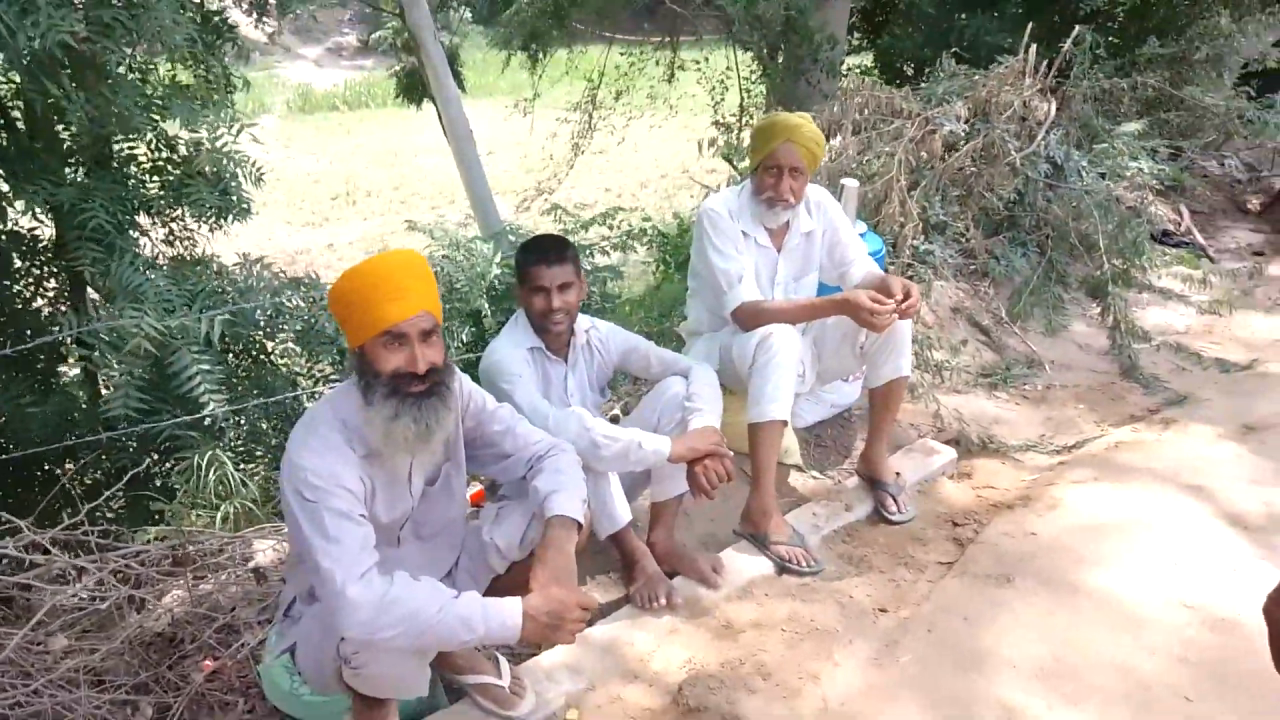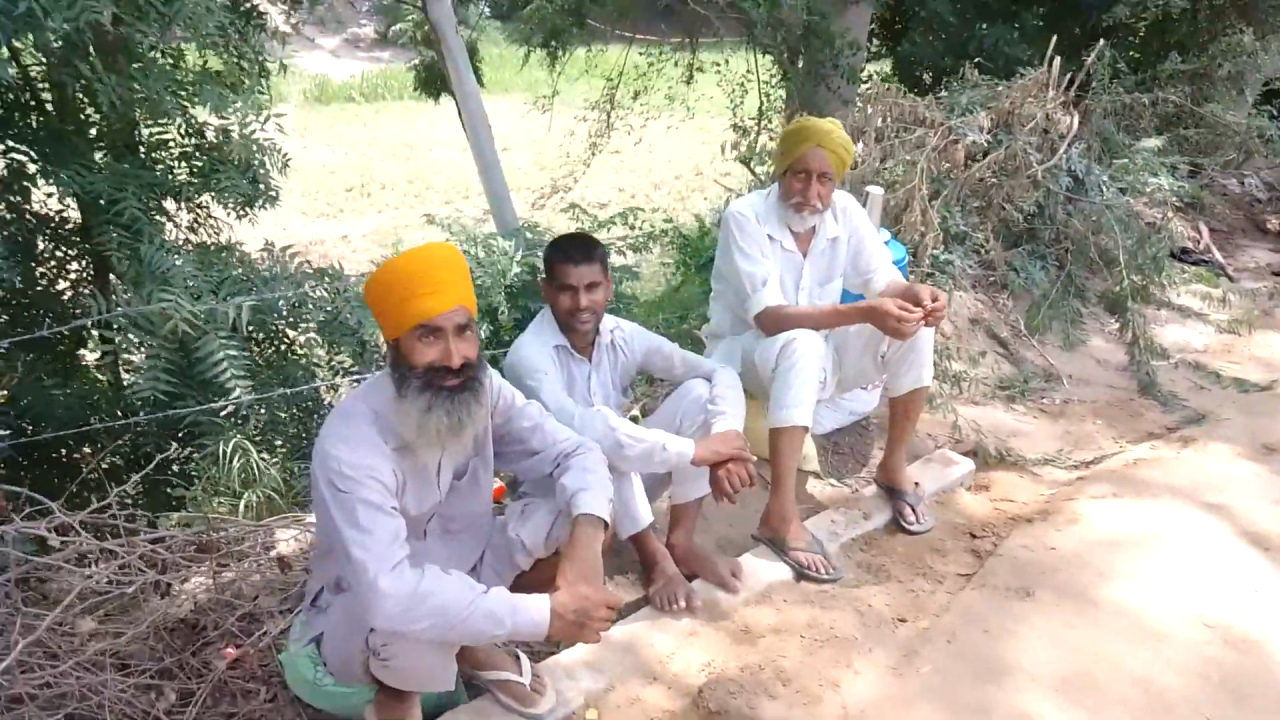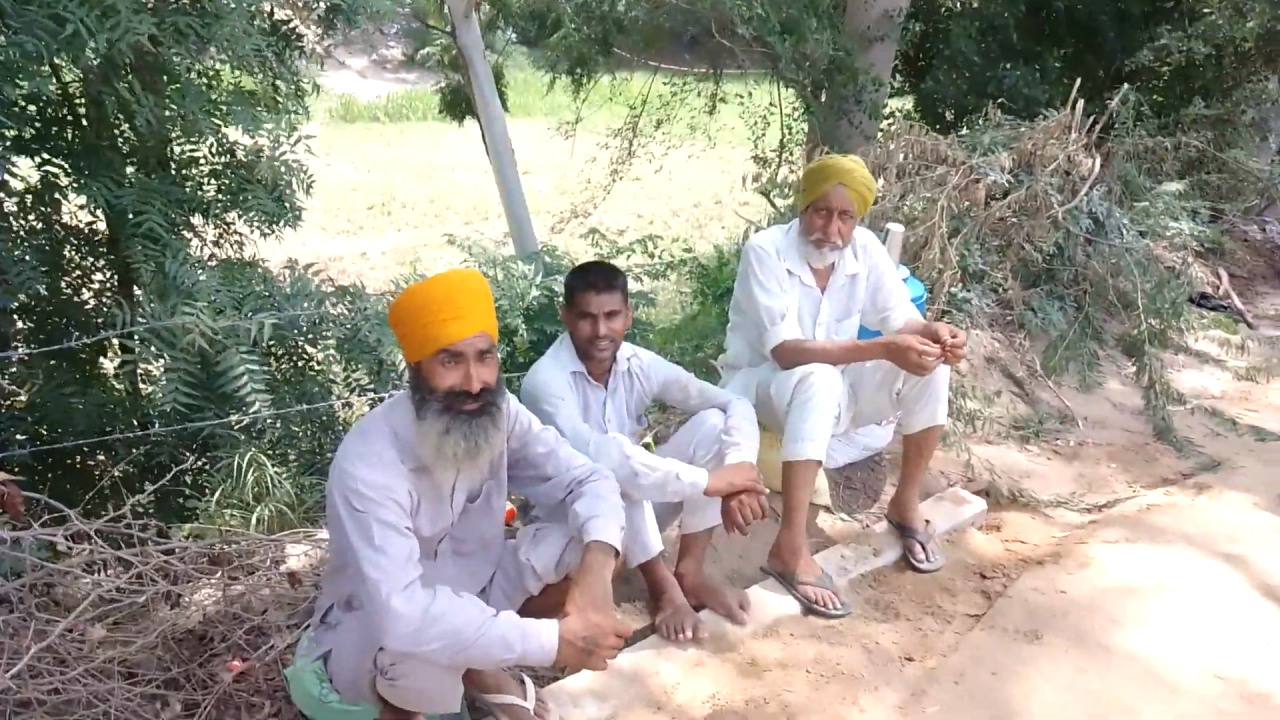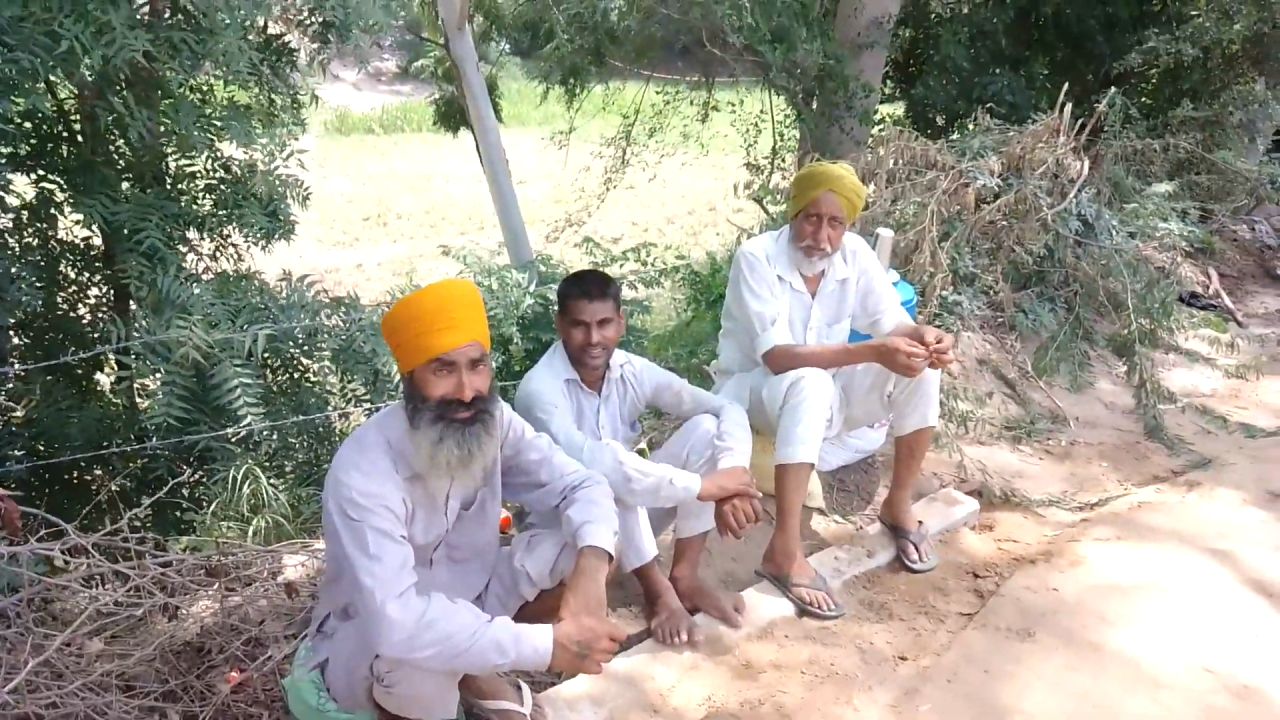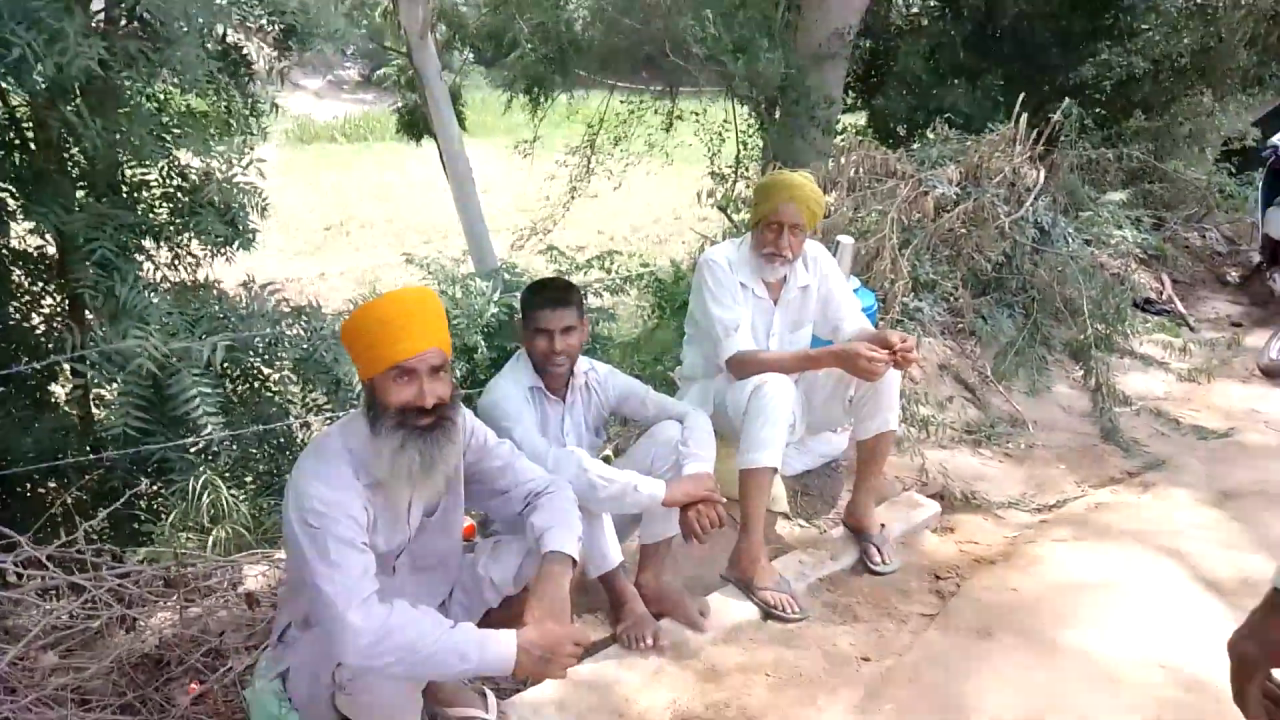
dt=0.3s
person 1, frame 1
left shoulder: (819, 204)
right shoulder: (718, 214)
left elbow: (860, 273)
right elbow: (745, 313)
left wrist: (888, 284)
right wrist: (839, 305)
left hip: (795, 346)
right hip: (723, 348)
left knee: (891, 316)
right knee: (779, 340)
left ankle: (875, 457)
right ankle: (761, 510)
person 1, frame 2
left shoulder: (845, 211)
right shoulder: (745, 216)
left elbow: (882, 282)
right elbow: (769, 317)
left wrist: (913, 293)
right wrist: (864, 313)
left hip: (816, 352)
right hip: (745, 351)
left knee: (914, 326)
right knee: (801, 345)
left ankle: (894, 466)
right ankle: (780, 515)
person 1, frame 3
left shoulder: (866, 247)
right shoulder: (765, 250)
left elbow: (901, 320)
right elbow: (786, 351)
left wrist: (933, 332)
right wrist: (884, 349)
left hip: (830, 388)
right hip: (760, 384)
left knee: (929, 364)
right knee: (819, 380)
left ankle: (906, 503)
right ankle: (790, 548)
person 1, frame 4
left shoulder: (855, 253)
right shoulder: (757, 256)
left elbow: (892, 323)
right elbow: (777, 356)
left wrist: (922, 335)
right wrist: (872, 351)
left hip: (822, 390)
right hip: (752, 388)
left knee: (921, 367)
right knee: (810, 383)
left ankle: (899, 504)
right ankle: (784, 551)
person 1, frame 5
left shoulder: (816, 260)
right shoulder: (718, 264)
left elbow: (852, 329)
right elbow: (740, 362)
left wrist: (883, 339)
right wrist: (834, 357)
left hip: (785, 397)
right hip: (717, 395)
left knee: (881, 371)
right knee: (772, 390)
left ankle: (861, 508)
right ankle: (749, 555)
person 2, frame 1
left shoulder: (449, 390)
right shoulder: (319, 451)
left elbow: (549, 455)
right elbow: (359, 605)
left wrist: (560, 540)
right wrist: (517, 617)
left hip: (439, 577)
right hip: (337, 622)
left knee: (550, 513)
right knee: (386, 632)
left ankle: (452, 647)
person 2, frame 2
left shoulder: (479, 389)
right shoulder: (352, 442)
left elbow: (576, 454)
right elbow: (391, 596)
left wrist: (586, 538)
right wrist: (544, 615)
left hip: (463, 570)
right hip: (363, 613)
left knee: (578, 510)
right knee: (416, 626)
left ankle: (474, 644)
person 2, frame 3
left shoulder: (497, 413)
right shoulder: (369, 461)
left elbow: (590, 480)
right elbow: (401, 616)
left wrist: (596, 564)
right wrist: (554, 641)
left hip: (470, 594)
right hip: (370, 631)
left knee: (589, 539)
right knee: (420, 643)
left ankle: (478, 667)
person 2, frame 4
left shoulder: (490, 421)
right shoulder: (364, 471)
left elbow: (583, 486)
right elbow: (397, 625)
left wrist: (590, 570)
right wrist: (548, 645)
left hip: (467, 605)
right hip: (368, 639)
left knee: (584, 547)
right knee: (414, 654)
left ankle: (475, 675)
person 2, frame 5
left shoulder: (455, 429)
right shoulder: (326, 479)
left elbow: (548, 492)
right elbow: (358, 631)
left wrist: (553, 576)
right wrist: (512, 650)
left hip: (428, 613)
right hip: (328, 649)
left knee: (547, 553)
right knee: (381, 670)
left ankle: (439, 682)
person 3, frame 1
left shoulder: (598, 335)
right shoulder: (503, 359)
left elbow: (698, 370)
right elbow: (554, 431)
left wrist: (702, 438)
right wrist: (669, 447)
left hip: (604, 477)
left knee: (676, 390)
right knee: (577, 444)
left ankle: (662, 541)
right ankle: (634, 555)
person 3, frame 2
left shoulder: (622, 336)
right shoulder: (528, 356)
left elbow: (720, 374)
right elbow: (579, 429)
left wrist: (725, 440)
right wrist: (693, 450)
left hip: (625, 480)
left knee: (698, 392)
right knee: (601, 440)
left ankle: (681, 543)
right ankle: (653, 557)
person 3, frame 3
left shoulder: (639, 364)
right shoulder: (546, 381)
left elbow: (735, 405)
right elbow: (594, 455)
left wrist: (737, 472)
right wrist: (705, 480)
left hip: (635, 507)
left knee: (712, 423)
right knee: (613, 468)
left ankle: (690, 573)
right ankle: (662, 586)
person 3, frame 4
left shoulder: (633, 371)
right shoulder: (540, 388)
left elbow: (728, 410)
right elbow: (588, 462)
left wrist: (732, 476)
right wrist: (699, 485)
left hip: (632, 513)
left knee: (706, 428)
right knee: (608, 474)
left ankle: (685, 578)
right ankle: (657, 590)
person 3, frame 5
left shoulder: (598, 377)
right shoulder: (503, 397)
left elbow: (693, 417)
right elbow: (553, 469)
left wrist: (695, 483)
right wrist: (663, 491)
left hip: (596, 521)
left knee: (670, 433)
right knee: (572, 482)
left ankle: (651, 582)
right ankle: (623, 596)
